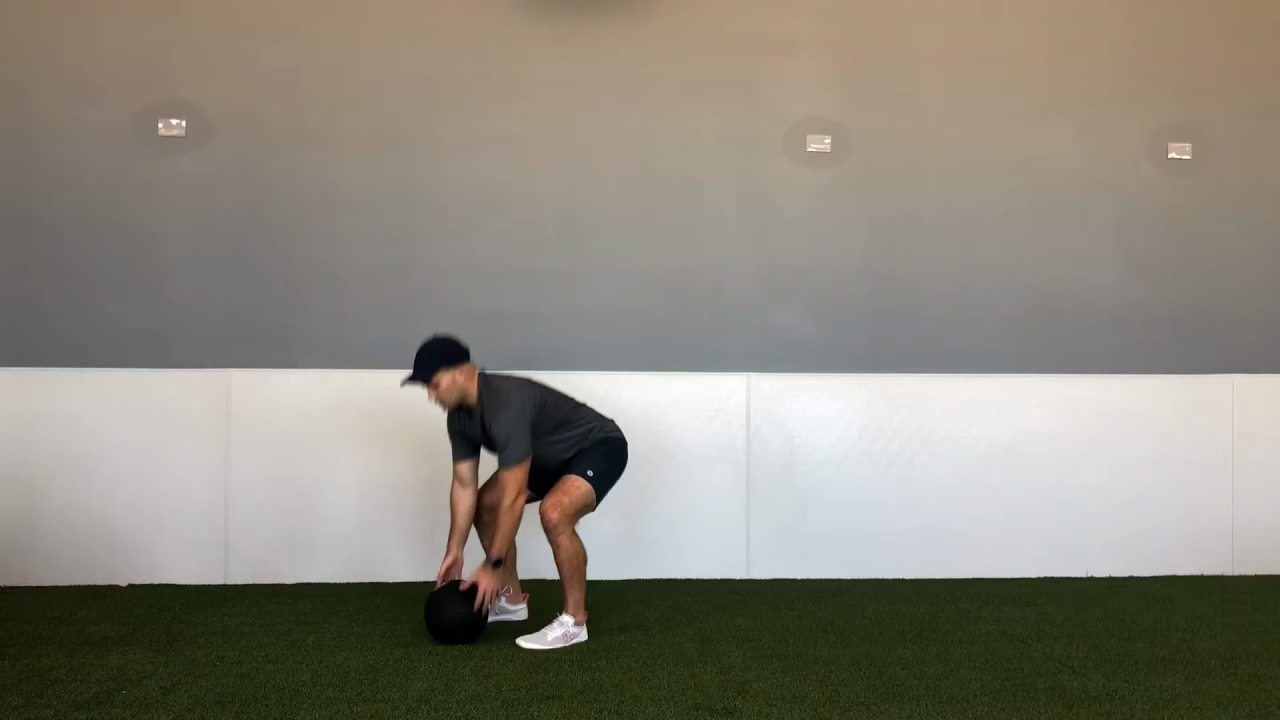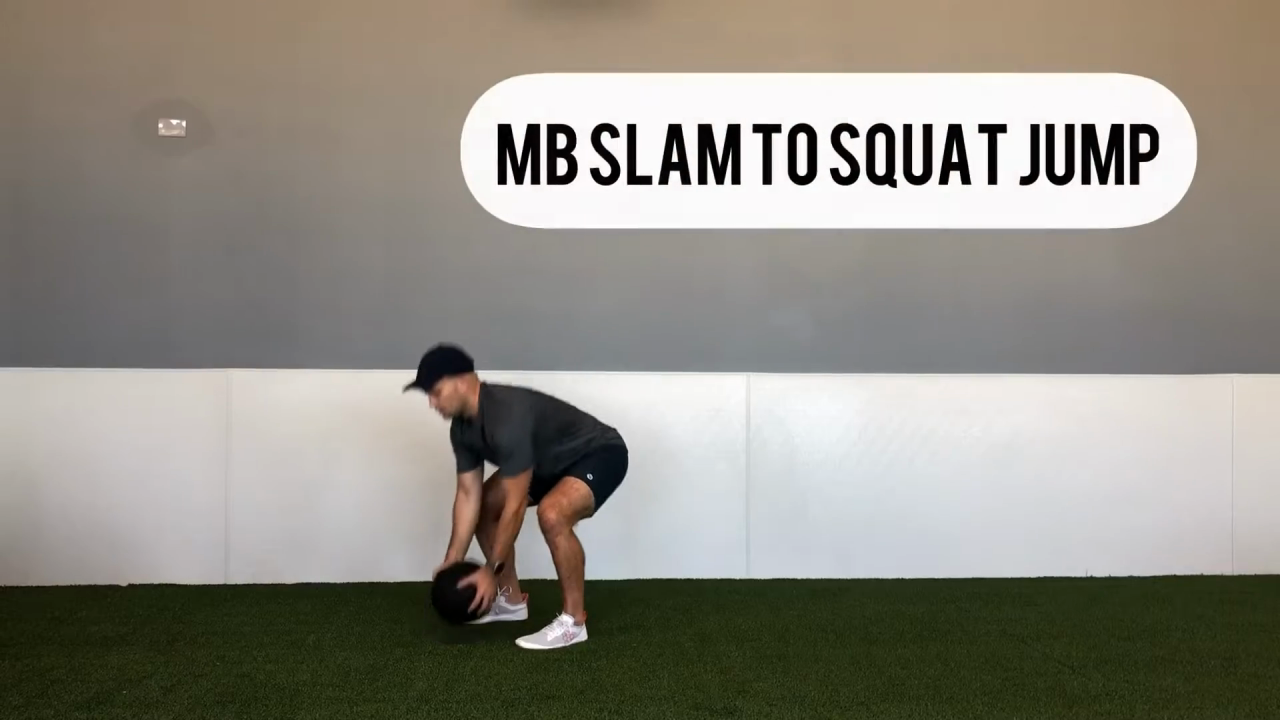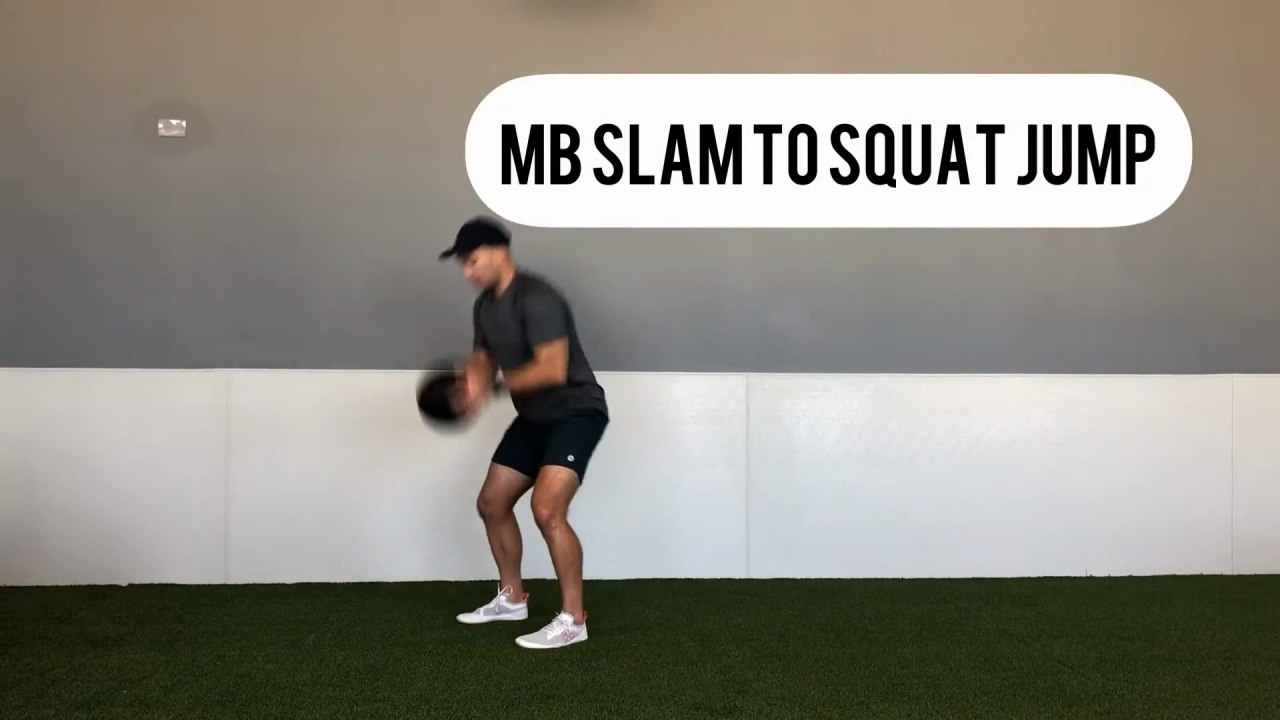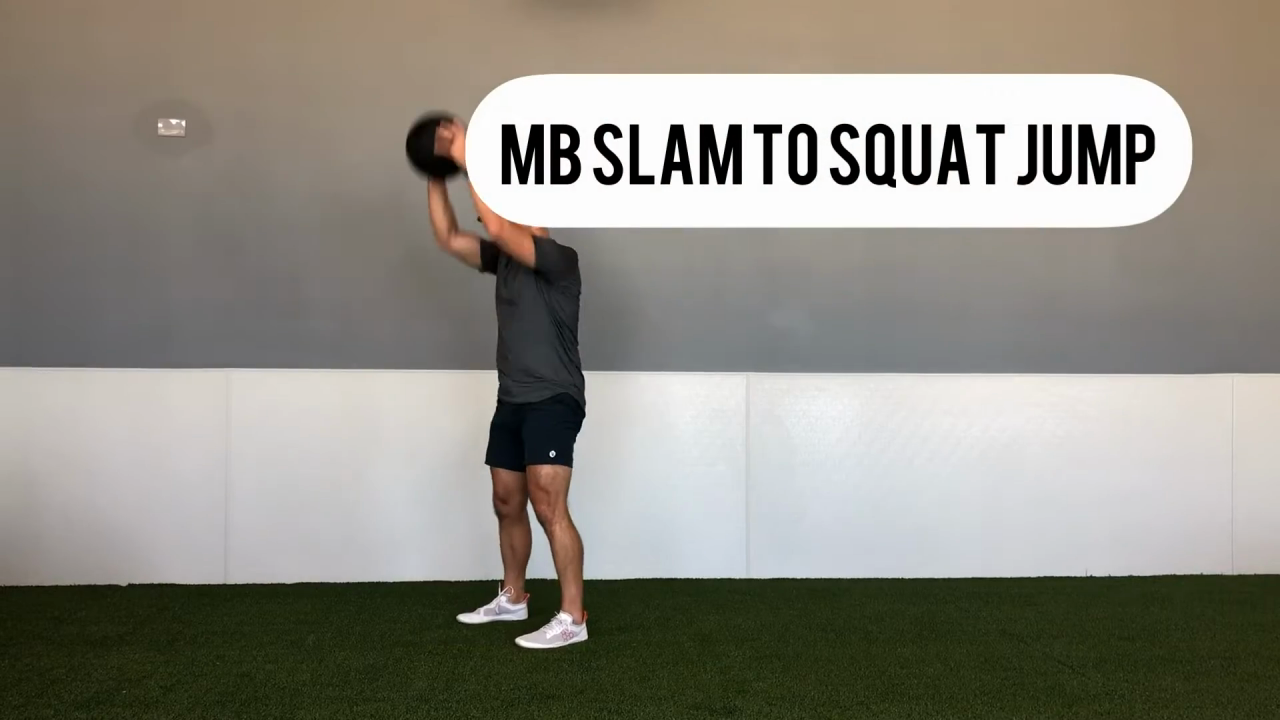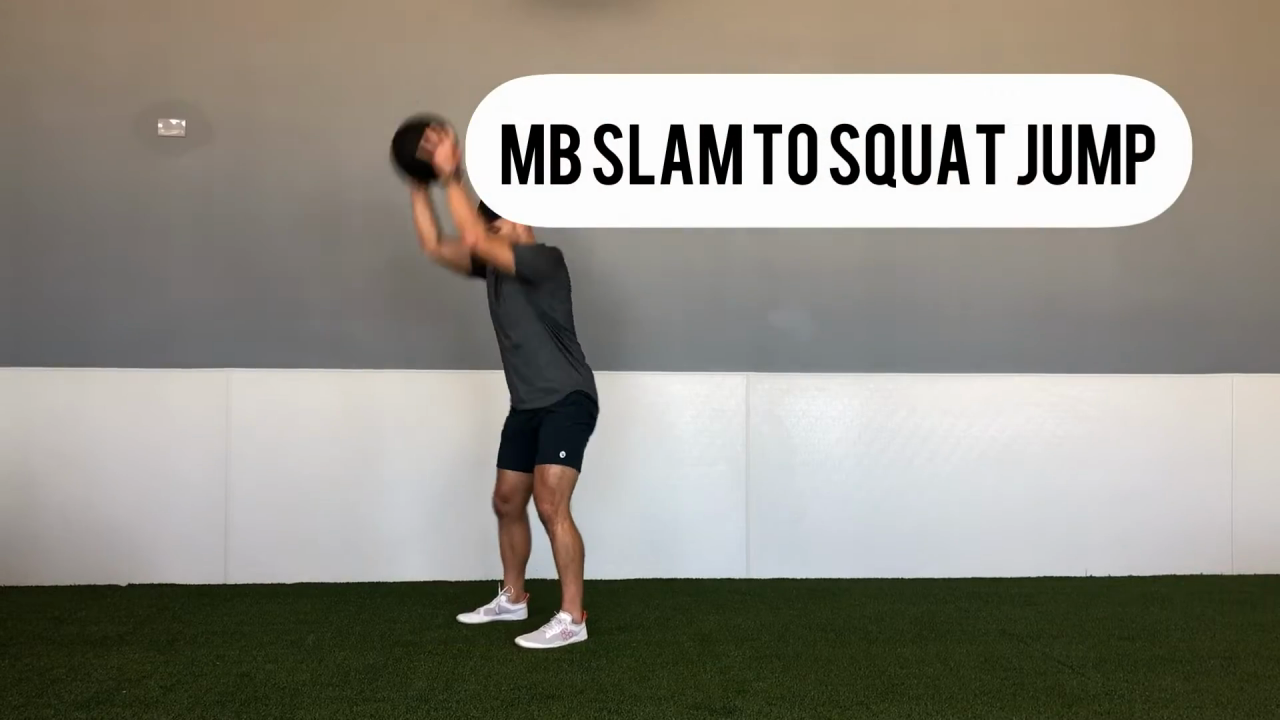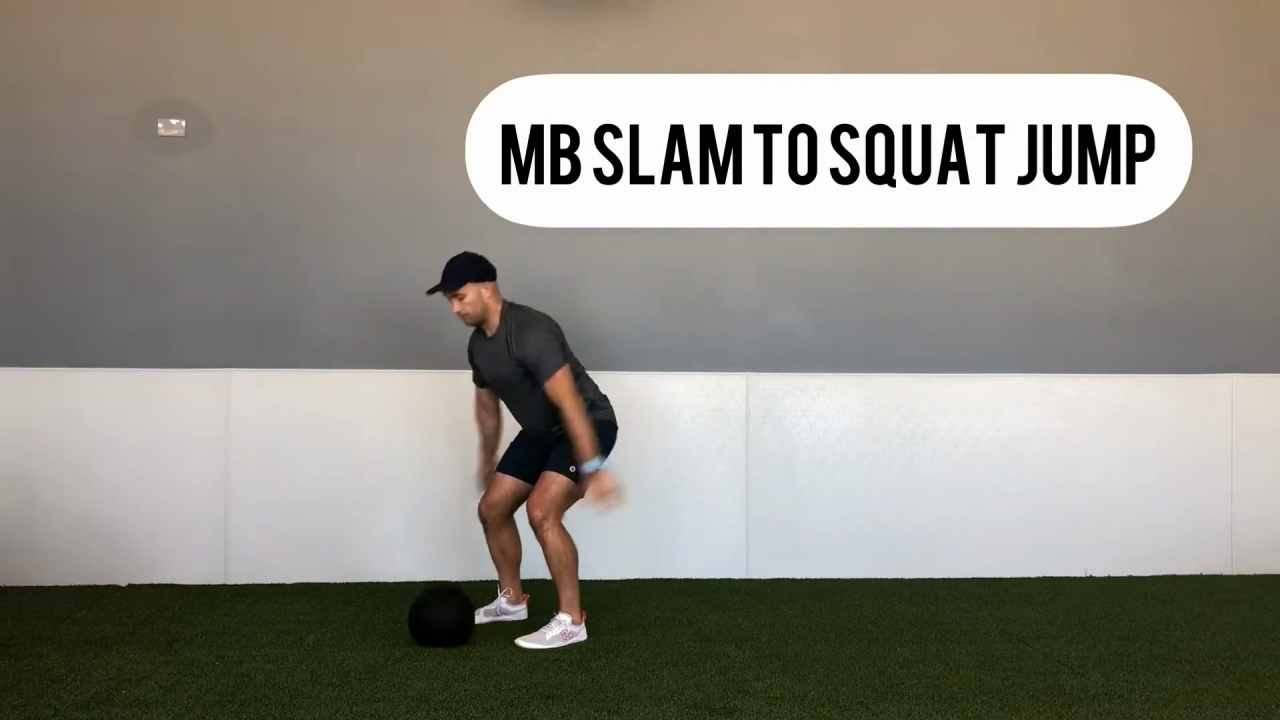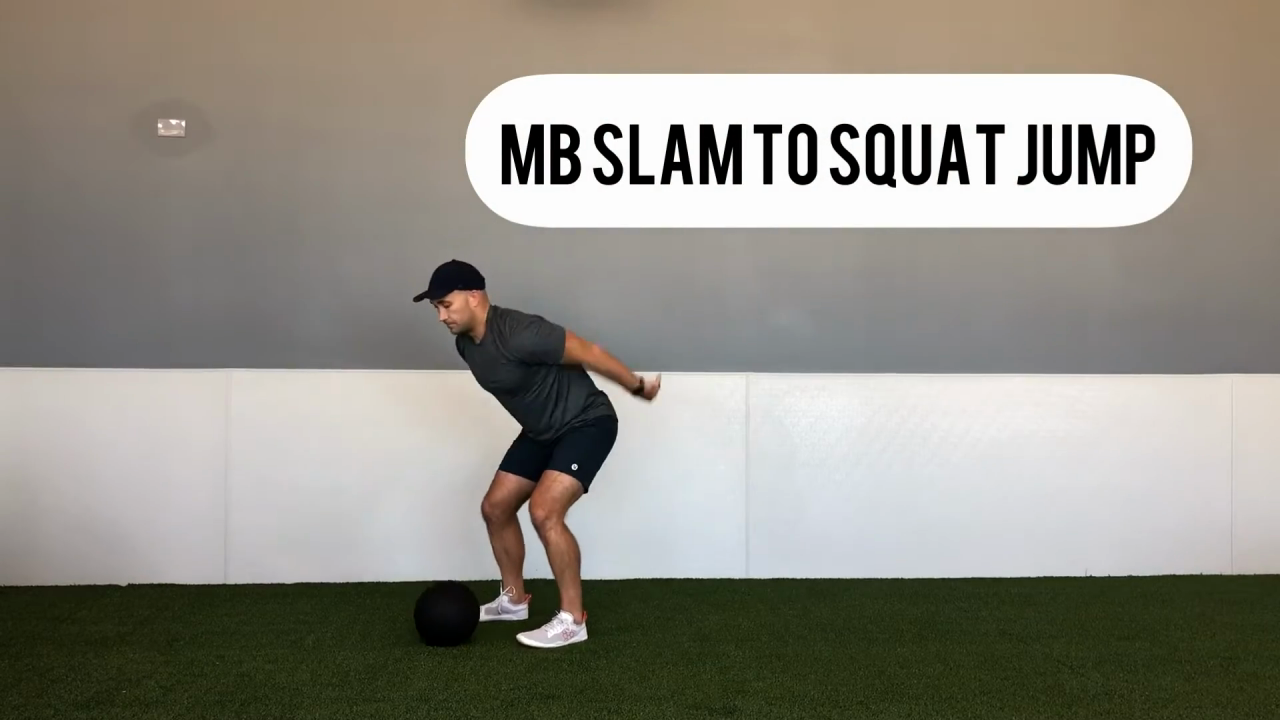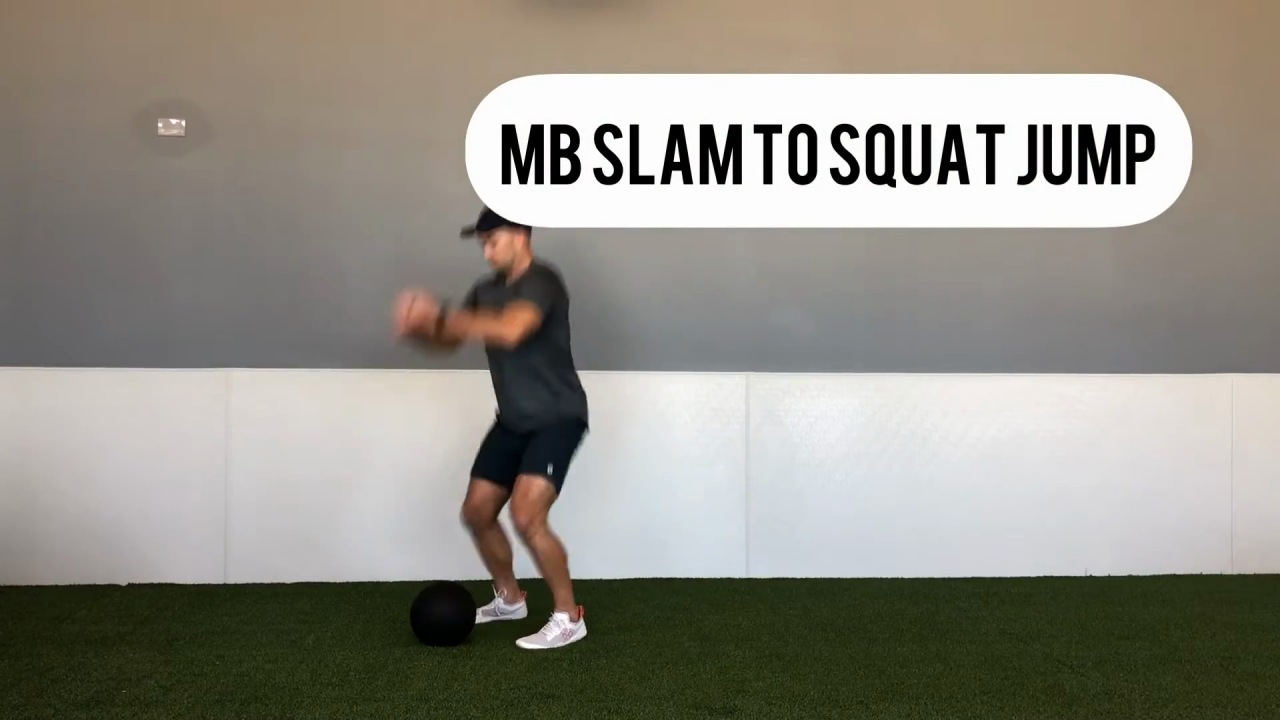
dt=0.3s
person 1, frame 1
left shoulder: (507, 406)
right shoulder: (460, 416)
left elbow: (513, 497)
right elbow: (464, 485)
left wrist: (494, 566)
right wrist: (454, 552)
left hip: (600, 448)
left knee: (554, 514)
right knee: (483, 505)
left ankle: (573, 620)
right ankle: (512, 598)
person 1, frame 2
left shoulder: (508, 419)
right shoulder: (463, 426)
left elbow: (515, 504)
right elbow: (467, 494)
left wrist: (492, 570)
right wrist: (453, 559)
left hip: (602, 455)
right hip: (556, 462)
left knee: (552, 514)
right knee: (484, 504)
left ankle: (572, 620)
right ankle: (511, 599)
person 1, frame 3
left shoulder: (537, 298)
right shoulder: (485, 304)
left elbow: (554, 371)
right elbow: (485, 361)
left wrist: (492, 389)
right wrist: (468, 384)
left hip: (577, 412)
right hip: (533, 417)
left knee: (547, 510)
right knee: (491, 502)
left ankle: (572, 620)
right ankle: (511, 598)
person 1, frame 4
left shoulder: (559, 261)
right shoulder: (505, 258)
left elbow: (502, 230)
right elbow: (449, 237)
left wrist: (468, 161)
right wrist: (436, 179)
left hip: (553, 402)
right hip: (512, 404)
left knee: (549, 509)
right knee: (507, 506)
left ankle: (573, 618)
right ankle: (512, 598)
person 1, frame 5
left shoulder: (545, 260)
right shoulder: (494, 266)
left elbow: (479, 242)
right elbow: (438, 248)
left wrist: (451, 173)
right wrist: (419, 181)
left hip: (566, 403)
right hip: (527, 407)
left knee: (552, 505)
right knee: (507, 502)
left ankle: (572, 617)
right ankle: (510, 596)
person 1, frame 6
left shoulder: (531, 332)
right shoulder: (478, 342)
left elbow: (570, 403)
right elbow: (487, 406)
left wrist: (593, 468)
right wrist: (486, 463)
left hip: (585, 428)
right hip: (541, 432)
left knee: (542, 512)
right knee: (492, 509)
left ankle: (570, 620)
right ankle: (512, 599)
person 1, frame 7
left shoulder: (519, 333)
right shoulder: (466, 343)
left elbow: (588, 353)
left wrist: (637, 387)
left hip: (585, 424)
right hip: (542, 429)
left knee: (545, 511)
right knee: (495, 507)
left ankle: (572, 619)
right ankle: (513, 599)
person 1, frame 8
left shoulder: (542, 282)
right shoulder: (488, 289)
left elbow: (510, 332)
right elbow: (449, 337)
left wrist: (440, 317)
right wrist: (427, 322)
left hip: (555, 421)
right hip: (513, 422)
left knee: (527, 518)
right knee: (476, 512)
left ankle: (568, 618)
right ankle: (509, 598)
